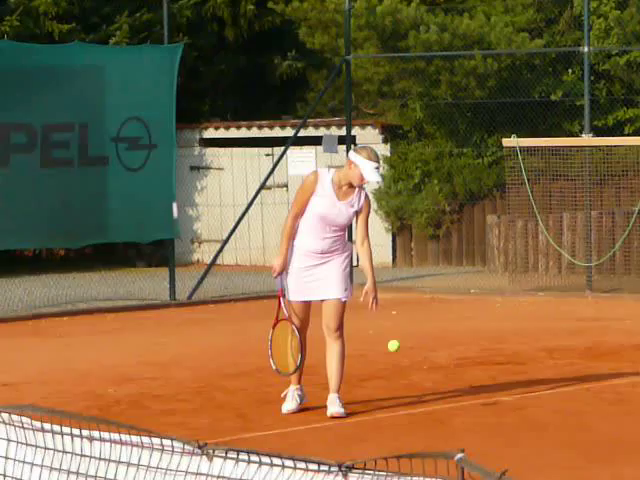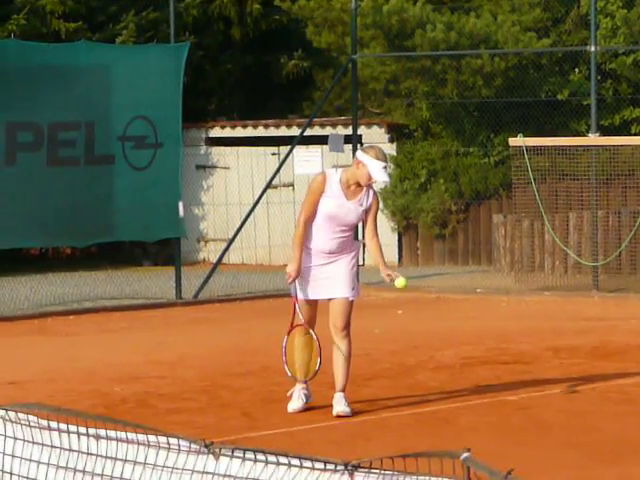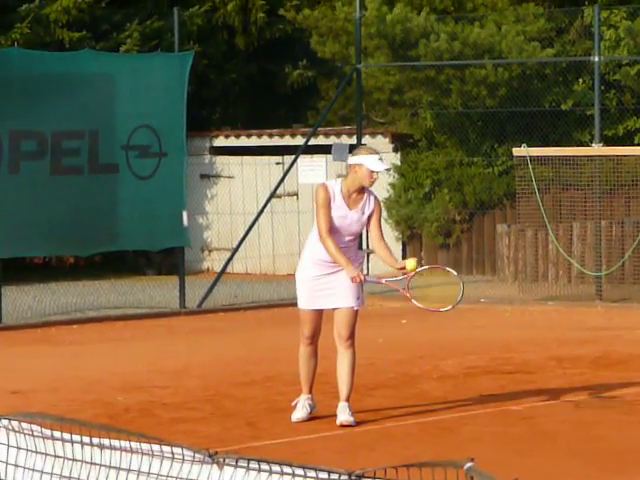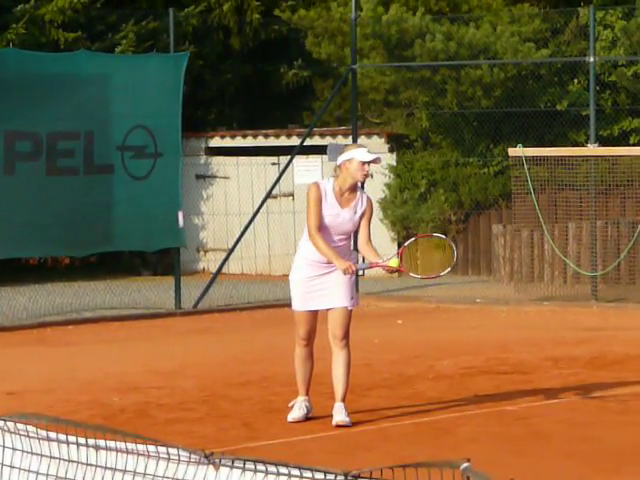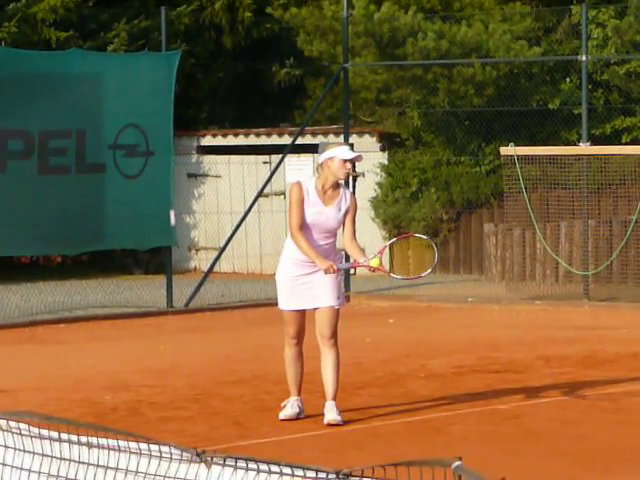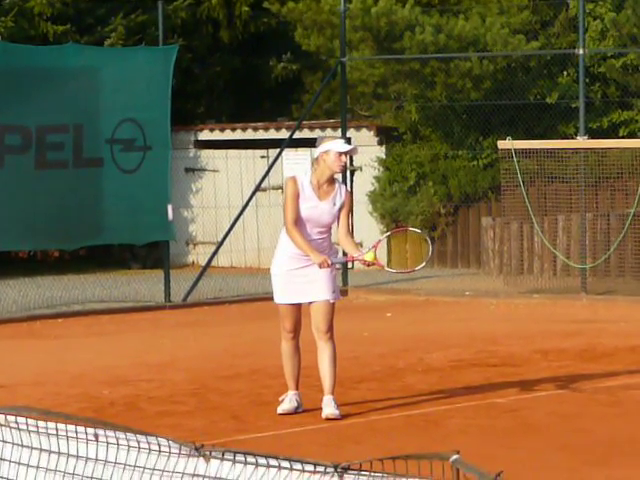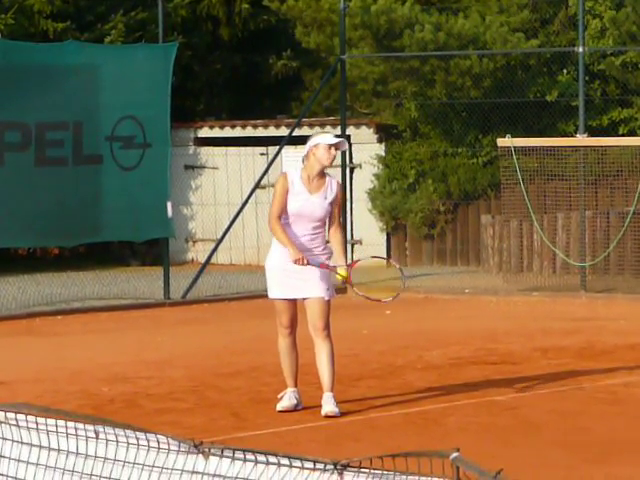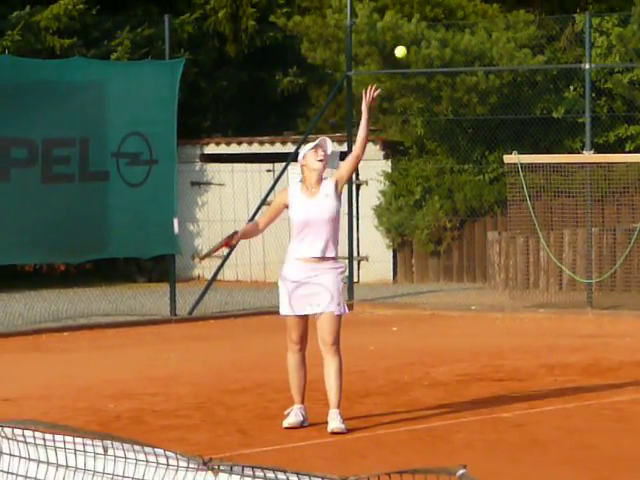
dt=0.5s
person 1, frame 1
left shoulder: (363, 199)
right shoulder: (316, 179)
left elbow: (362, 241)
right elbow: (293, 217)
left wrist: (370, 282)
right wrist: (282, 255)
left hip: (334, 262)
right hip: (301, 259)
left knee: (333, 331)
right knee: (297, 329)
left ankle: (334, 397)
right ankle: (295, 390)
person 1, frame 2
left shoulder: (371, 197)
right shoulder: (324, 180)
left elbow: (371, 237)
right elbow: (303, 220)
left wrist: (382, 267)
right wrist: (295, 260)
left hip: (342, 261)
right hip: (310, 259)
left knee: (341, 330)
right knee: (305, 327)
left ankle: (340, 396)
right ankle: (301, 389)
person 1, frame 3
left shoulder: (373, 203)
right shoulder: (326, 190)
left elbow: (377, 242)
right elbow: (325, 235)
left wrist: (398, 265)
right wrist: (348, 266)
left hip: (348, 271)
right hip: (314, 268)
left knee: (345, 339)
right knee: (308, 338)
left ankle: (344, 405)
right ankle: (306, 399)
person 1, frame 4
left shoulder: (365, 202)
right shoulder: (317, 189)
left elbow: (364, 243)
right elbow: (314, 232)
left wrist: (383, 262)
right wrist: (337, 259)
left hip: (341, 272)
right hip: (308, 268)
left knee: (340, 339)
right knee: (304, 340)
left ankle: (340, 406)
right ankle: (303, 400)
person 1, frame 5
left shoulder: (348, 199)
right shoulder: (300, 189)
left elbow: (349, 239)
right elbow: (296, 231)
left wrist: (366, 260)
right wrist: (318, 259)
left hip: (327, 272)
right hip: (294, 269)
left knee: (328, 339)
right knee: (293, 339)
left ankle: (331, 405)
right ankle: (294, 400)
person 1, frame 6
left shoulder: (343, 194)
right shoulder: (295, 184)
left elbow: (343, 234)
right elbow: (291, 225)
left wrist: (361, 254)
right wrist: (313, 253)
left hip: (321, 267)
right hip: (288, 264)
left knee: (324, 333)
right knee: (289, 333)
left ankle: (329, 399)
right ankle: (293, 395)
person 1, frame 7
left shoulder: (334, 187)
right shoulder: (287, 180)
left elbow: (335, 228)
right elbow: (275, 220)
left wrist: (343, 262)
right wrist: (292, 248)
left hip: (316, 264)
right hip: (283, 261)
left knee: (321, 331)
right knee: (286, 330)
left ankle: (328, 397)
right ankle: (291, 392)
person 1, frame 8
left shoulder: (334, 183)
right shoulder: (289, 194)
left elbow: (357, 152)
right elbow: (260, 225)
left wrist: (365, 113)
right wrist: (239, 234)
left hip: (328, 274)
right hip: (295, 274)
left knee: (330, 345)
right knee: (296, 344)
left ankle: (334, 412)
right ankle: (298, 408)
